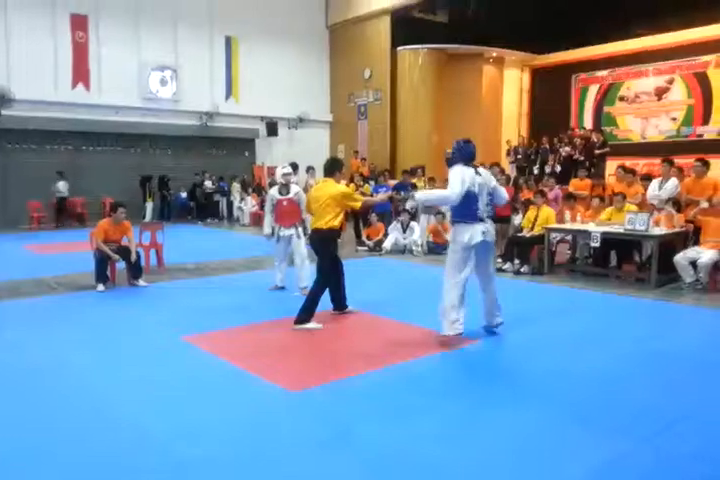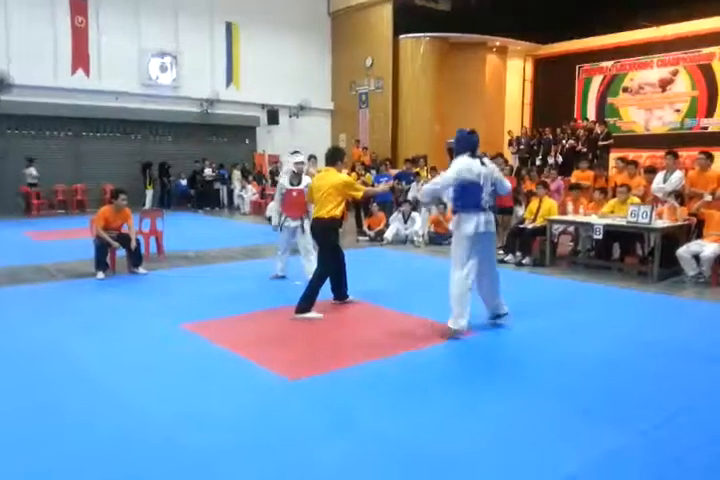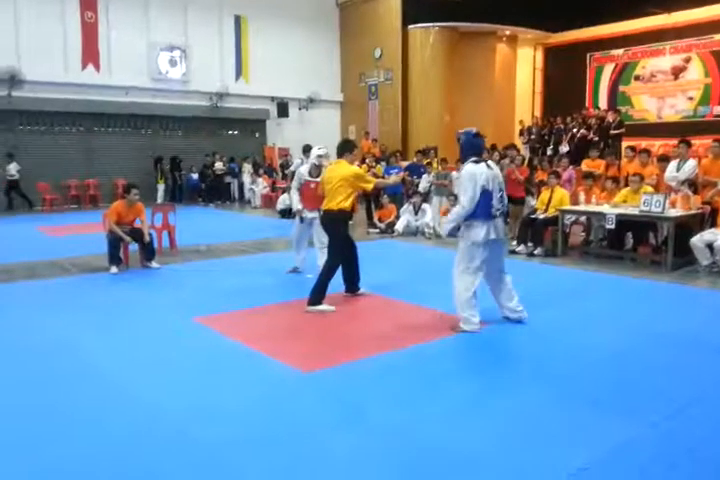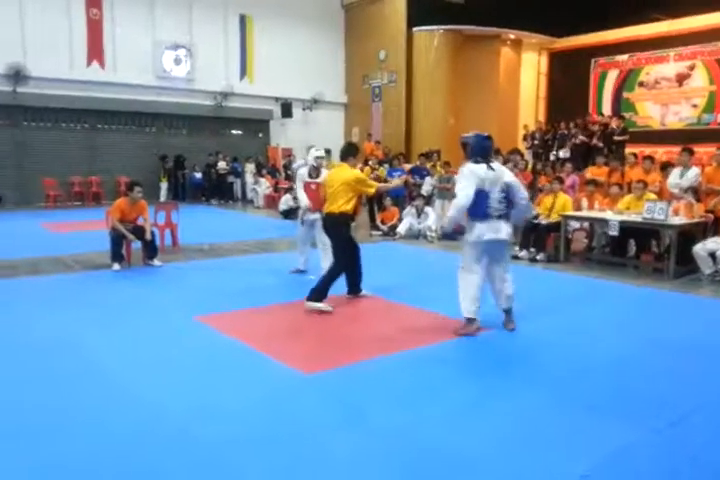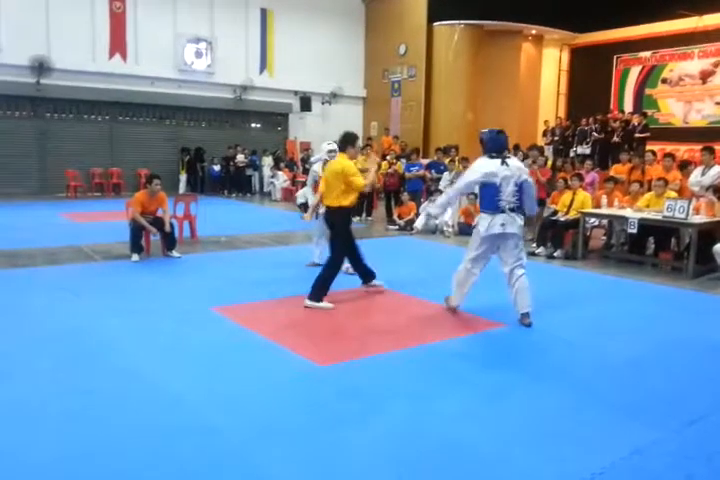
dt=0.3s
person 1, frame 1
left shoulder: (458, 171)
right shoulder: (485, 174)
left elbow: (453, 196)
right elbow: (502, 198)
left wrist: (421, 196)
left hip: (464, 232)
right hip: (486, 231)
left knee: (454, 280)
right knee: (486, 279)
left ankle: (453, 327)
right ankle: (493, 320)
person 1, frame 2
left shoulder: (462, 163)
right shoulder: (488, 165)
left elbow: (444, 181)
right elbow: (505, 189)
left wrist: (424, 194)
left hip: (468, 222)
right hip: (487, 222)
left knee: (461, 271)
right knee: (487, 269)
left ankle: (458, 324)
right ankle: (497, 309)
person 1, frame 3
left shoulder: (469, 170)
right shoulder: (492, 168)
left elbow: (466, 205)
right elbow: (502, 200)
left wrist: (446, 226)
left hip: (476, 230)
right hip: (495, 228)
left knee: (464, 275)
right knee: (498, 274)
left ankle: (469, 322)
right ankle: (515, 312)
person 1, frame 4
left shoulder: (469, 170)
right shoulder: (502, 170)
left elbow: (463, 200)
right elbow: (522, 198)
left wrist: (450, 222)
right wrist: (514, 220)
left hip: (478, 229)
right hip: (501, 229)
left knee: (469, 272)
right knee: (500, 273)
left ankle: (471, 320)
right ankle: (508, 316)
person 1, frame 5
left shoulder: (483, 164)
right shoulder: (518, 165)
left elbow: (459, 188)
right elbow: (530, 191)
left wrist: (436, 208)
right wrist: (530, 213)
left hip: (489, 223)
right hip: (513, 223)
left knee: (471, 264)
right knee: (516, 269)
left ankle: (454, 300)
right ankle: (525, 314)
person 2, frame 1
left shoulder: (314, 189)
right shoulder: (340, 190)
left elbow: (310, 210)
right elbow: (362, 201)
right wrist: (379, 199)
left hip: (316, 234)
right hip: (327, 236)
left knee: (336, 269)
right knee: (323, 278)
left ankle: (340, 305)
right ankle: (302, 319)
person 2, frame 2
left shoulder: (316, 178)
right shoulder: (342, 179)
left elbow: (311, 199)
right elbow: (364, 191)
right wrist: (380, 189)
left hip: (317, 223)
right hip: (328, 226)
left knee: (337, 259)
right knee: (324, 267)
left ankle: (340, 295)
right ankle: (303, 309)
person 2, frame 3
left shoulder: (328, 170)
right shoulder: (353, 171)
right elbow: (375, 183)
right wrist: (391, 181)
left hip: (328, 215)
right hip: (337, 218)
left knee: (349, 250)
right knee: (334, 259)
left ankle: (352, 287)
right ankle: (314, 301)
person 2, frame 4
left shoulder: (331, 174)
right shoulder: (355, 175)
left elbow: (324, 197)
right elbow: (377, 188)
right wrist: (393, 185)
left hip: (330, 219)
right hip: (339, 221)
left knee: (352, 251)
right knee: (341, 262)
left ankle: (354, 289)
right ankle: (315, 298)
person 2, frame 5
left shoulder: (331, 164)
right shoulder: (348, 165)
left elbow: (321, 192)
right elbow: (366, 186)
left wrist: (311, 211)
right wrist: (373, 167)
left hip: (332, 212)
right hip: (340, 214)
left knee: (351, 248)
right knee: (337, 257)
left ankle: (368, 279)
right ankle: (314, 297)
person 3, frame 1
left shoulder: (297, 191)
right shoulder: (272, 193)
left elbow: (305, 210)
right elbow: (268, 212)
right wrist: (267, 230)
left hip: (295, 229)
right hip: (280, 230)
left knee: (301, 256)
right knee: (280, 258)
left ankle: (304, 286)
right ankle: (279, 283)
person 3, frame 2
left shoulder: (308, 182)
right shoulder: (283, 181)
right elbow: (277, 201)
right wrist: (275, 220)
left hip: (302, 221)
right hip: (286, 220)
left knee: (307, 249)
right knee: (283, 248)
left ankle: (313, 276)
right ankle: (280, 272)
person 3, frame 3
right shoulder: (301, 171)
right elbow: (294, 189)
right wrist: (296, 206)
left hip: (319, 212)
right hip: (303, 211)
left knee: (322, 242)
right knee: (298, 239)
right ankle: (298, 265)
person 3, frame 4
left shoulder: (326, 175)
right shoulder: (302, 173)
right elbow: (300, 190)
right wrist: (304, 203)
left hip: (320, 213)
right hip: (306, 212)
left knee: (324, 243)
right knee: (303, 240)
left ankle: (328, 270)
right ankle: (302, 266)
person 3, frame 5
right shoulder: (315, 168)
right elbow: (309, 186)
right wrist: (312, 201)
right hip: (321, 208)
right knee: (318, 234)
left ankle: (347, 265)
right ankle: (318, 259)
